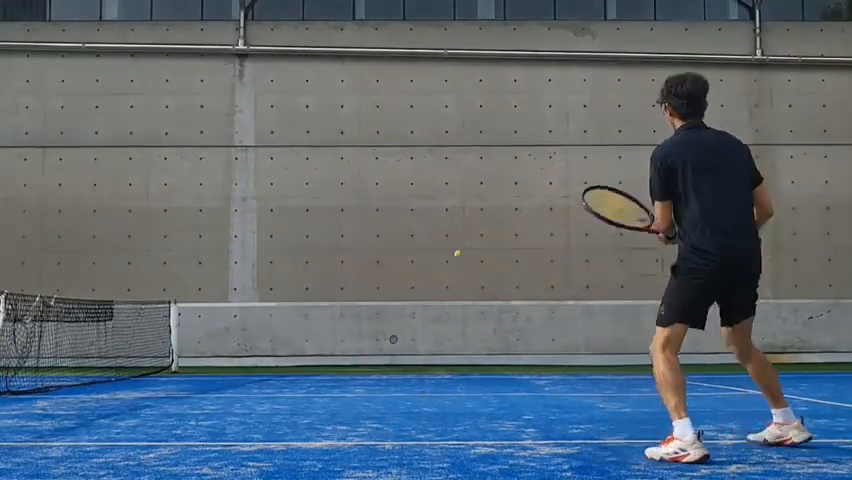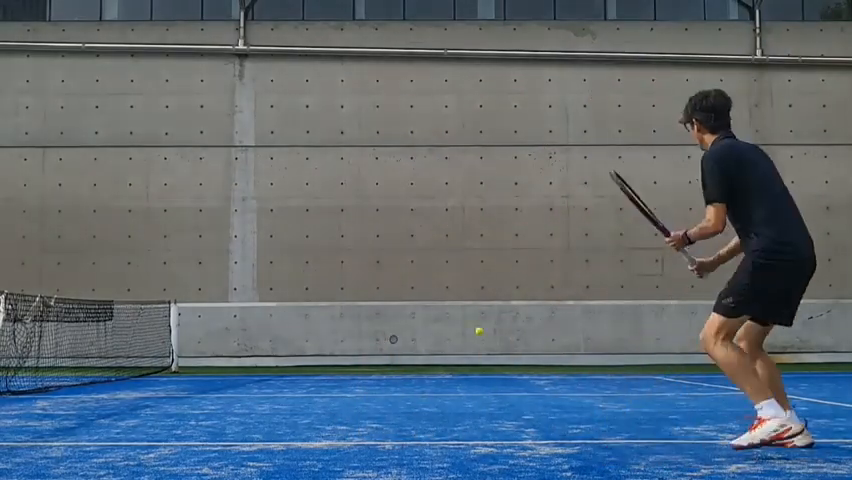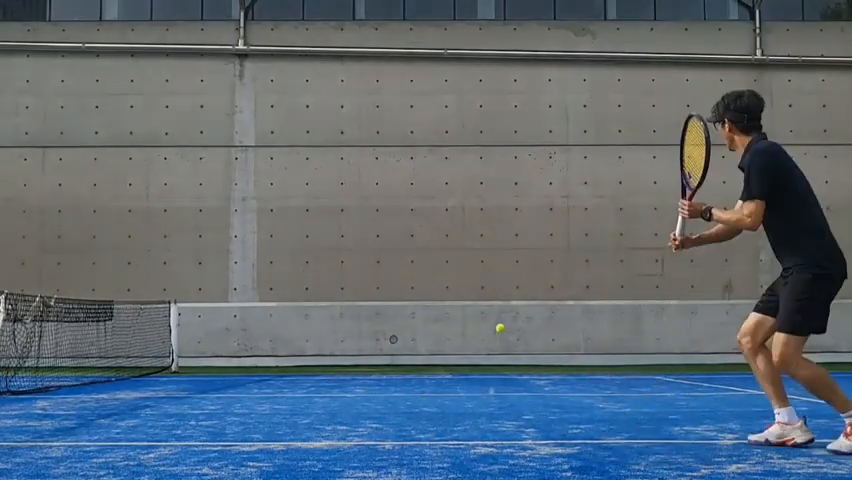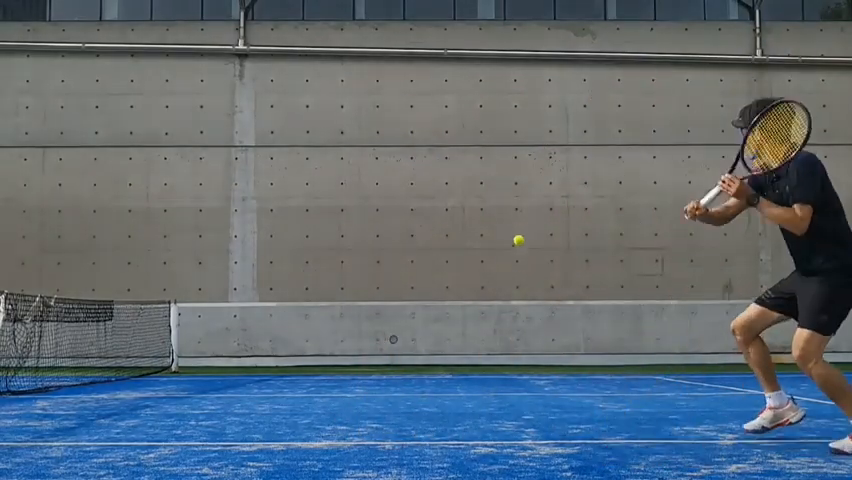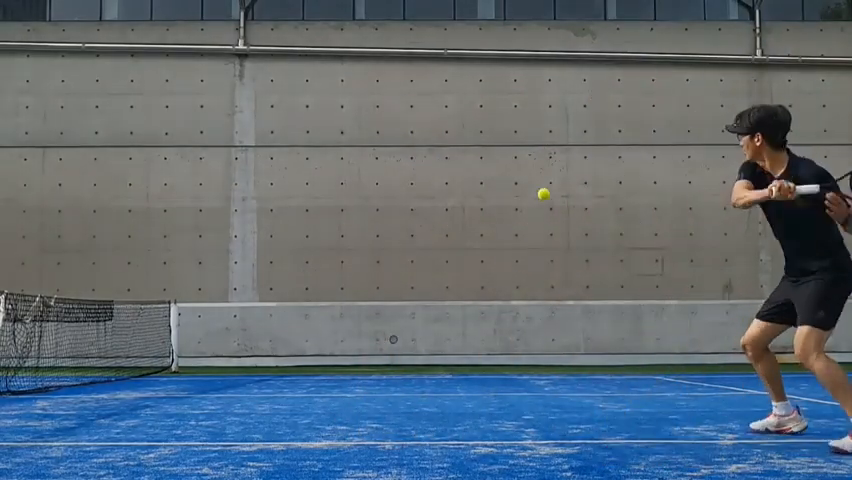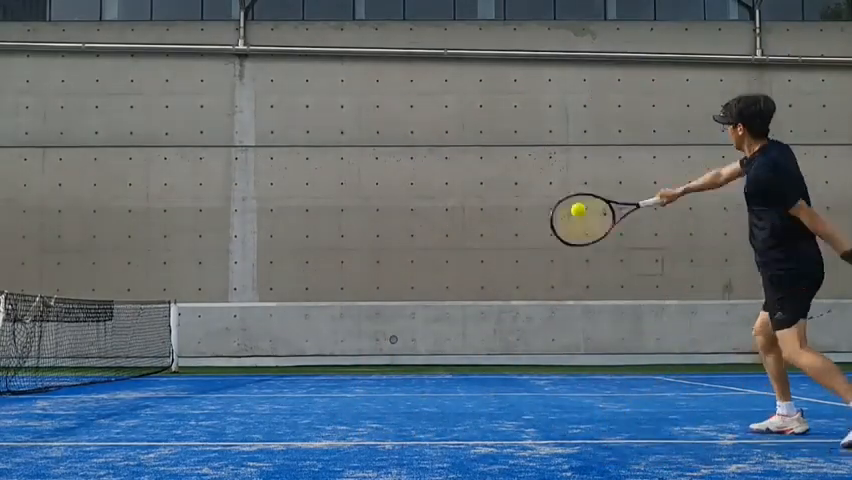
dt=0.2s
person 1, frame 1
left shoulder: (665, 153)
right shoulder: (734, 146)
left elbow: (663, 222)
right elbow: (764, 209)
left wrist: (665, 232)
left hip: (699, 263)
right hip: (744, 259)
left knee: (663, 349)
right knee: (741, 345)
left ankle: (685, 439)
right ankle: (787, 423)
person 1, frame 2
left shoulder: (715, 158)
right shoulder: (753, 153)
left elbow: (715, 223)
left wrist: (685, 237)
right wrist: (715, 260)
left hip: (772, 258)
right hip: (799, 258)
left knee: (715, 338)
right knee: (748, 344)
left ankle: (772, 416)
right ankle: (789, 425)
person 1, frame 3
left shoulder: (761, 156)
right shoulder: (764, 156)
left elbow: (749, 219)
right elbow: (737, 225)
left wrist: (705, 212)
right wrist: (692, 240)
left hip: (815, 267)
right hip: (803, 267)
left knee: (786, 356)
right knee: (749, 337)
right ankle: (788, 423)
person 1, frame 4
left shoulder: (804, 165)
right shoulder: (765, 175)
left elbow: (799, 224)
right elbow: (727, 214)
left wrist: (752, 199)
right wrist: (703, 213)
right hip: (808, 273)
left knee: (805, 354)
right knee: (742, 328)
right ankle: (780, 406)
person 1, frame 5
left shoulder: (813, 173)
right shoulder: (753, 170)
right elbow: (737, 197)
right wrist: (767, 194)
right hip: (795, 276)
left knee: (807, 350)
right knee: (752, 343)
right ankle: (786, 414)
person 1, frame 6
left shoulder: (768, 171)
right shoulder: (773, 153)
left elbow: (809, 217)
right elbow: (723, 174)
right wrist: (680, 191)
left hip: (787, 268)
right hip: (788, 267)
left knee: (794, 350)
right knee: (764, 336)
right ankle: (787, 414)
